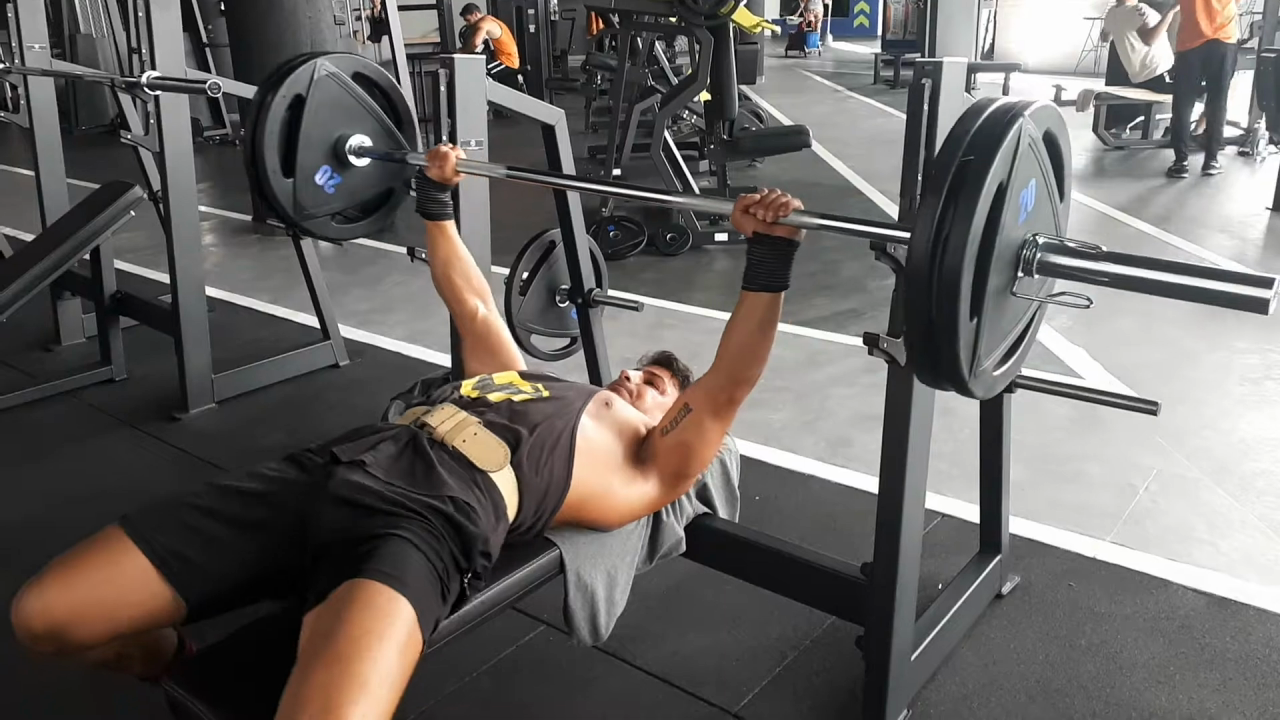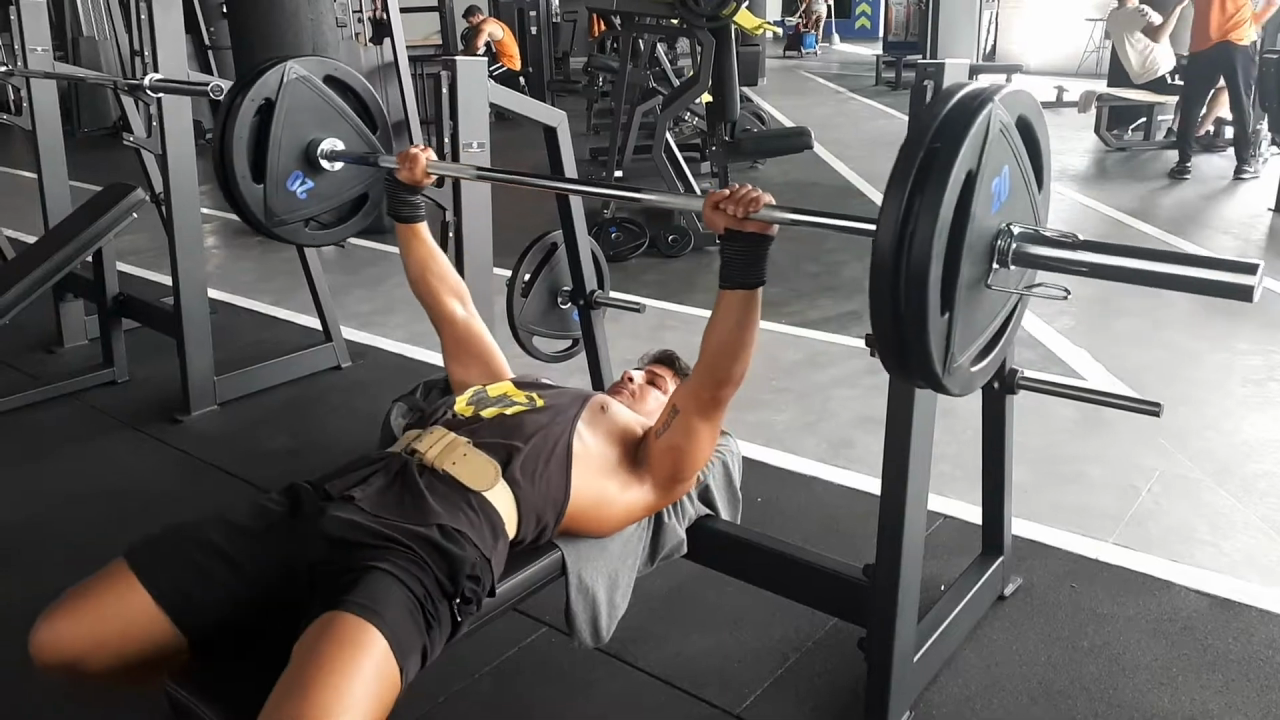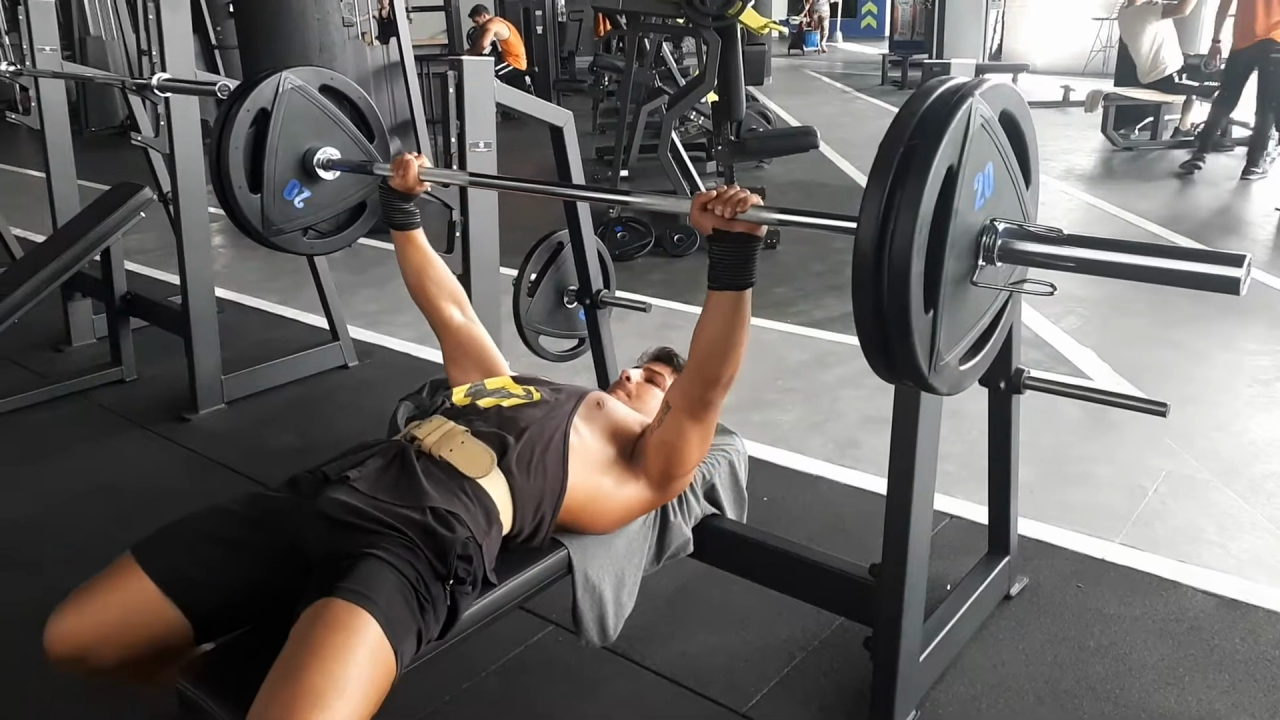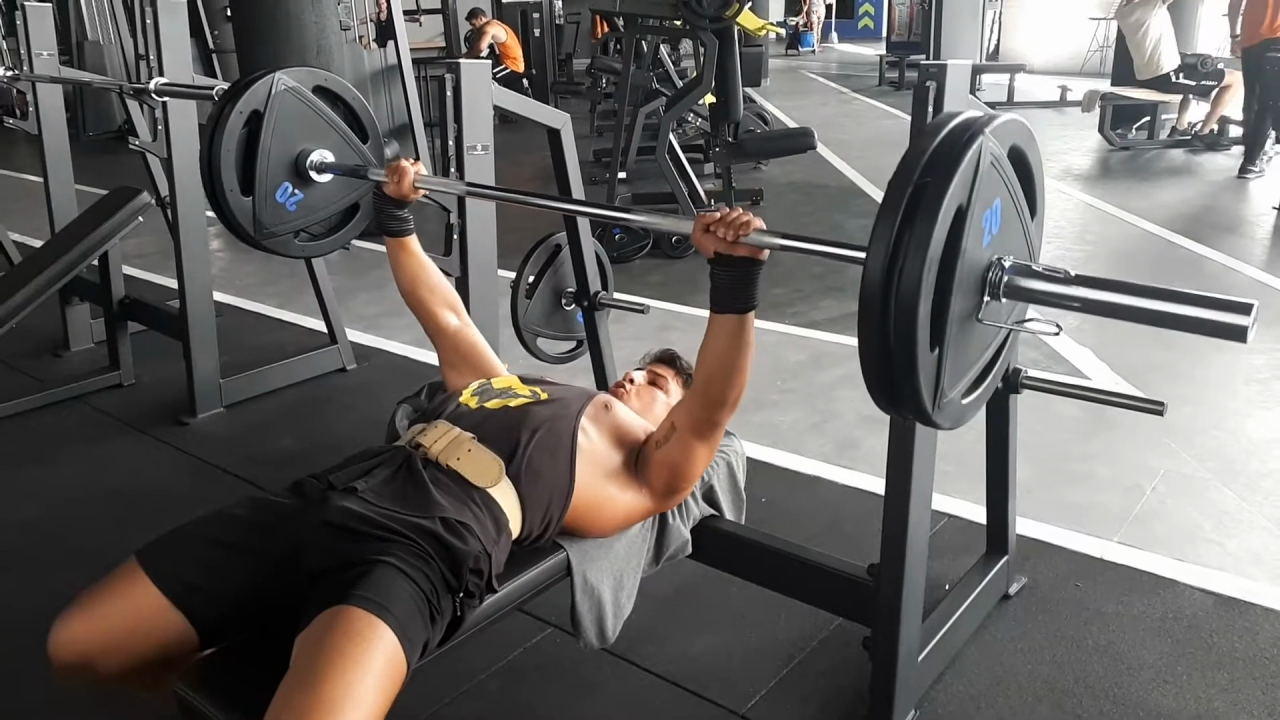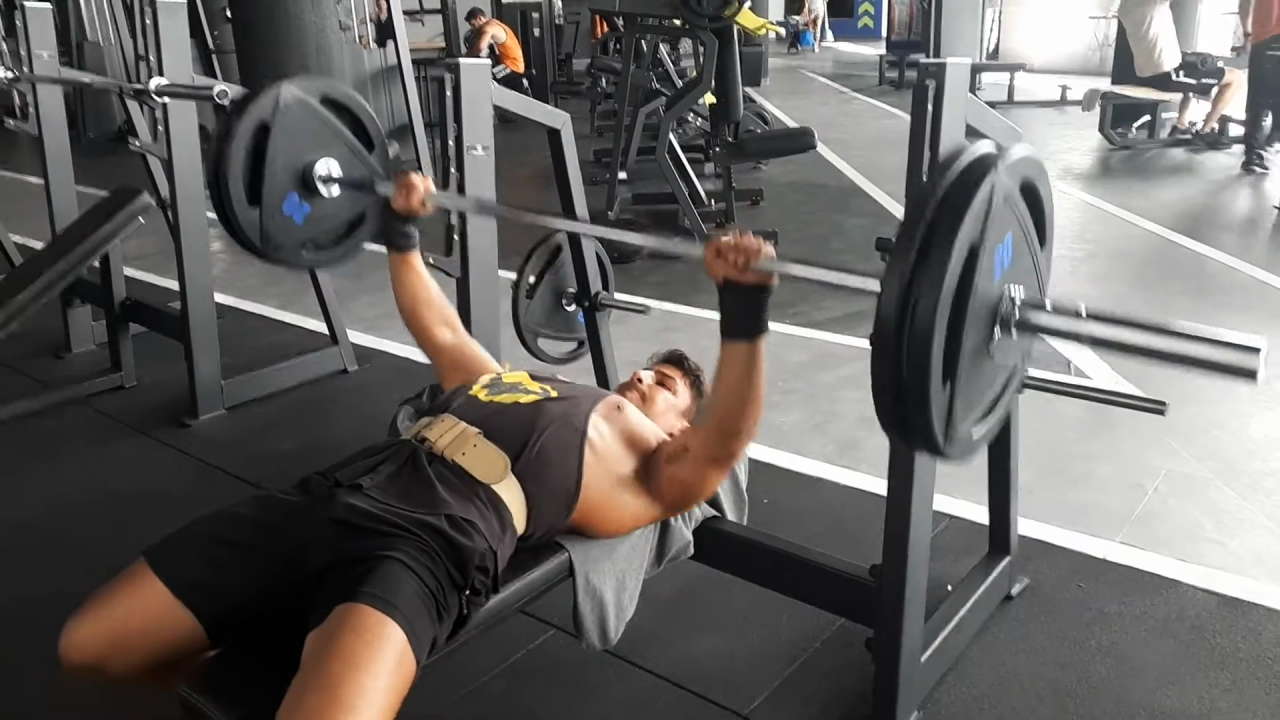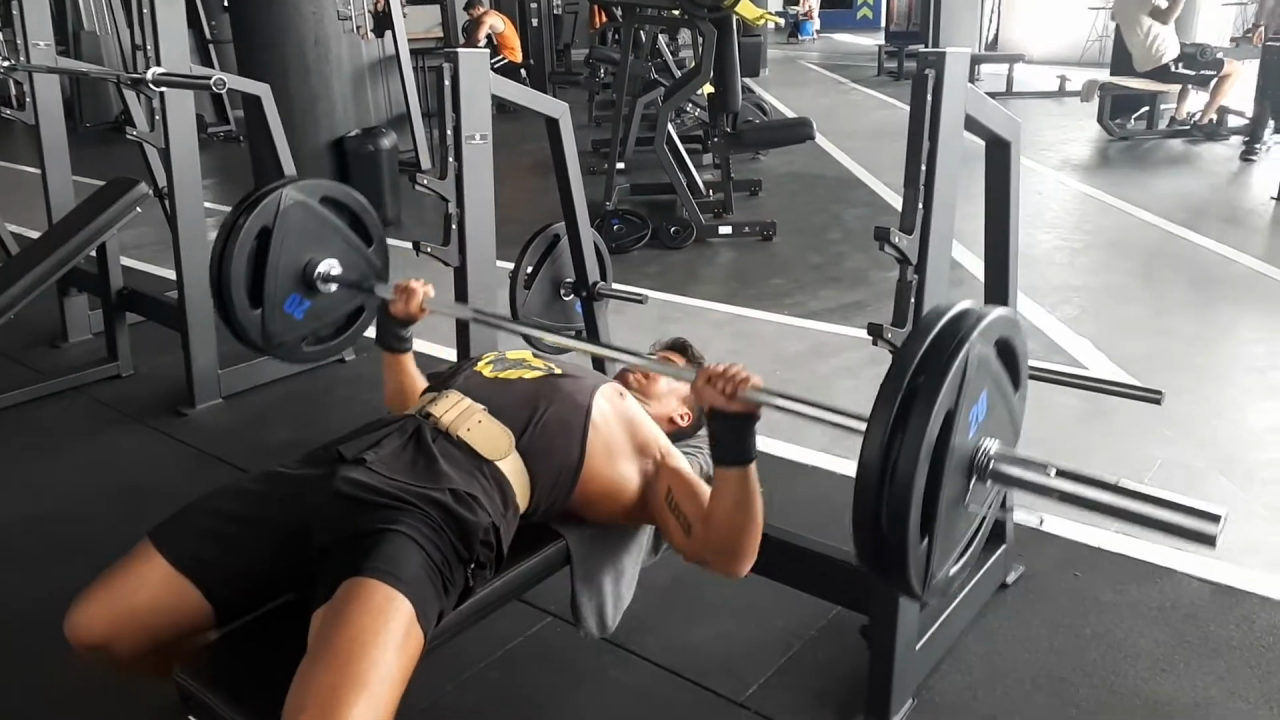
dt=0.5s
person 1, frame 1
left shoulder: (647, 467)
right shoulder: (522, 384)
left elbow: (727, 390)
right elbow: (471, 305)
left wrist: (769, 259)
right wrist: (435, 198)
left hip: (429, 516)
right hip: (332, 470)
right knee: (43, 616)
person 1, frame 2
left shoulder: (645, 469)
right shoulder: (519, 391)
left elbow: (715, 390)
right elbow: (452, 311)
left wrist: (744, 256)
right wrist: (406, 202)
left hip: (427, 549)
right hip: (331, 502)
right knee: (59, 645)
person 1, frame 3
left shoulder: (642, 468)
right shoulder: (516, 389)
left elbow: (707, 390)
right elbow: (450, 312)
left wrist: (732, 256)
right wrist: (401, 208)
left hip: (428, 533)
right hip: (335, 488)
right knee: (73, 638)
person 1, frame 4
left shoulder: (646, 469)
right shoulder: (514, 390)
left elbow: (713, 409)
right elbow: (442, 314)
left wrist: (734, 280)
right wrist: (395, 215)
left hip: (425, 543)
right hip: (330, 498)
right knee: (76, 647)
person 1, frame 5
left shoulder: (651, 470)
right shoulder: (515, 386)
left elbow: (726, 441)
right elbow: (438, 330)
left wrist: (745, 309)
right wrist: (401, 229)
left hip: (432, 538)
right hip: (338, 493)
right knee: (87, 648)
person 1, frame 6
left shoulder: (651, 454)
right shoulder: (540, 373)
left elbow: (729, 552)
left wrist: (734, 433)
right wrist: (395, 330)
left hip: (435, 511)
right hip: (338, 468)
right knee: (96, 630)
